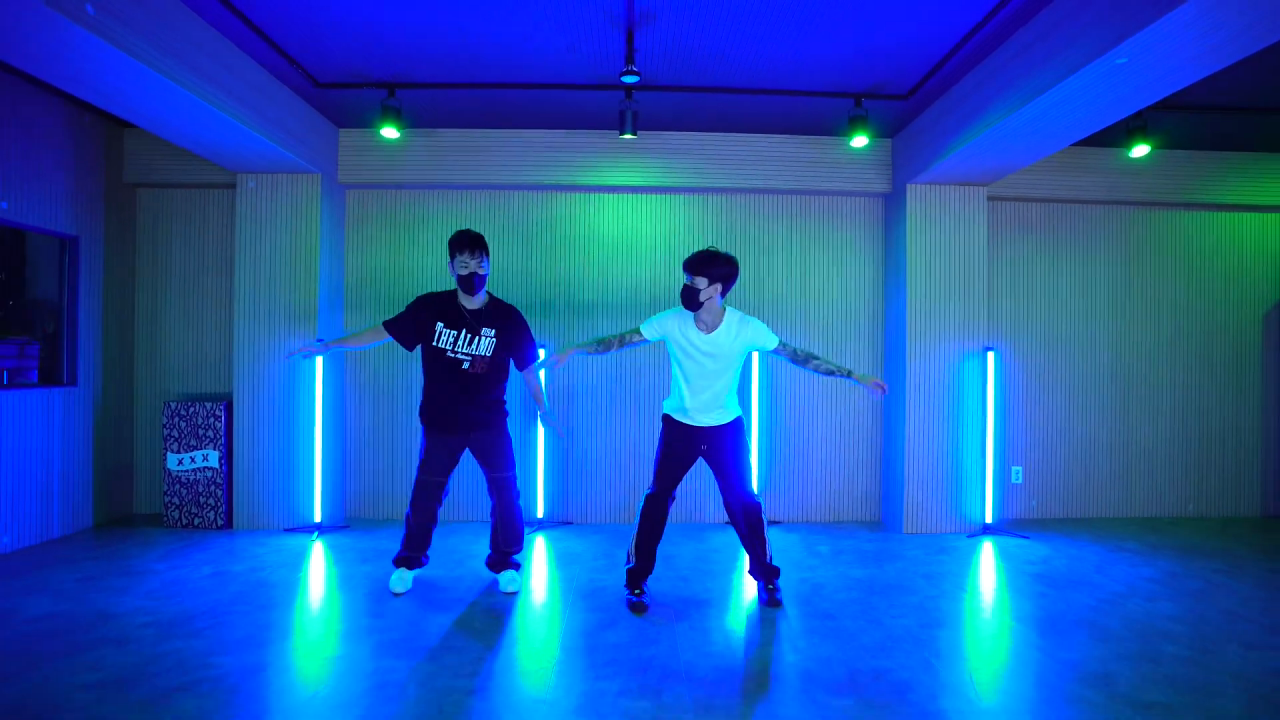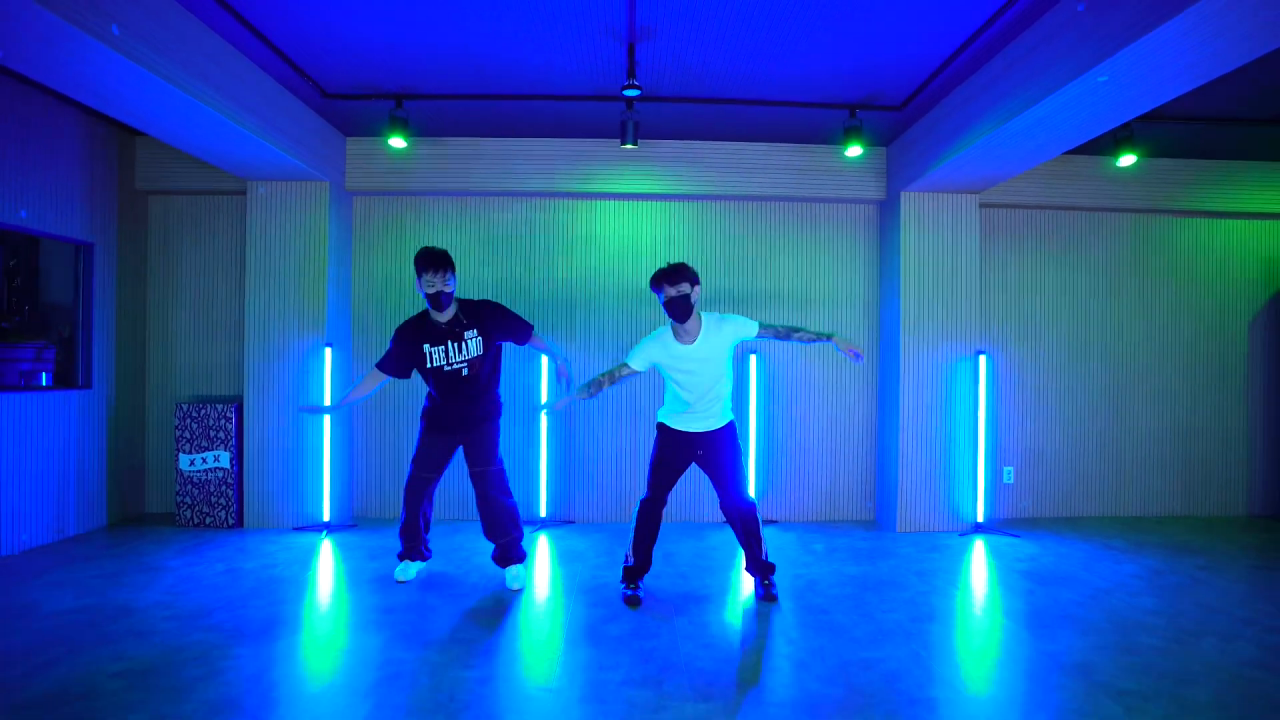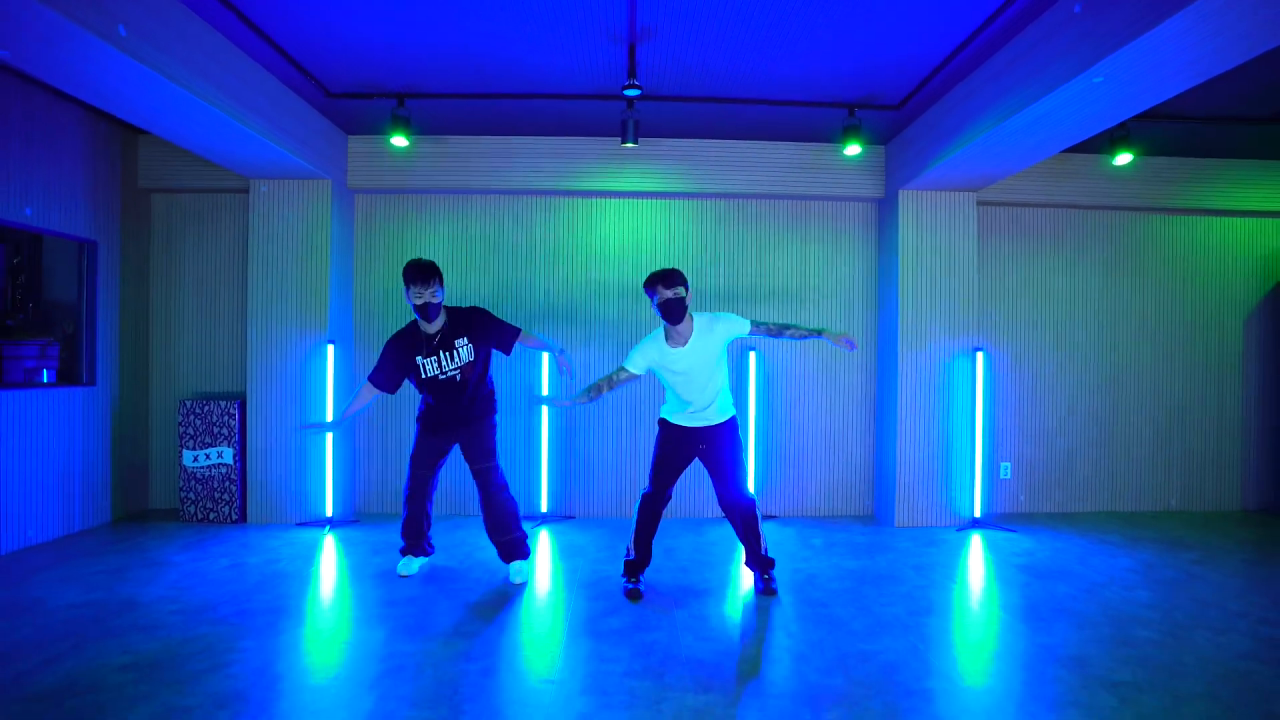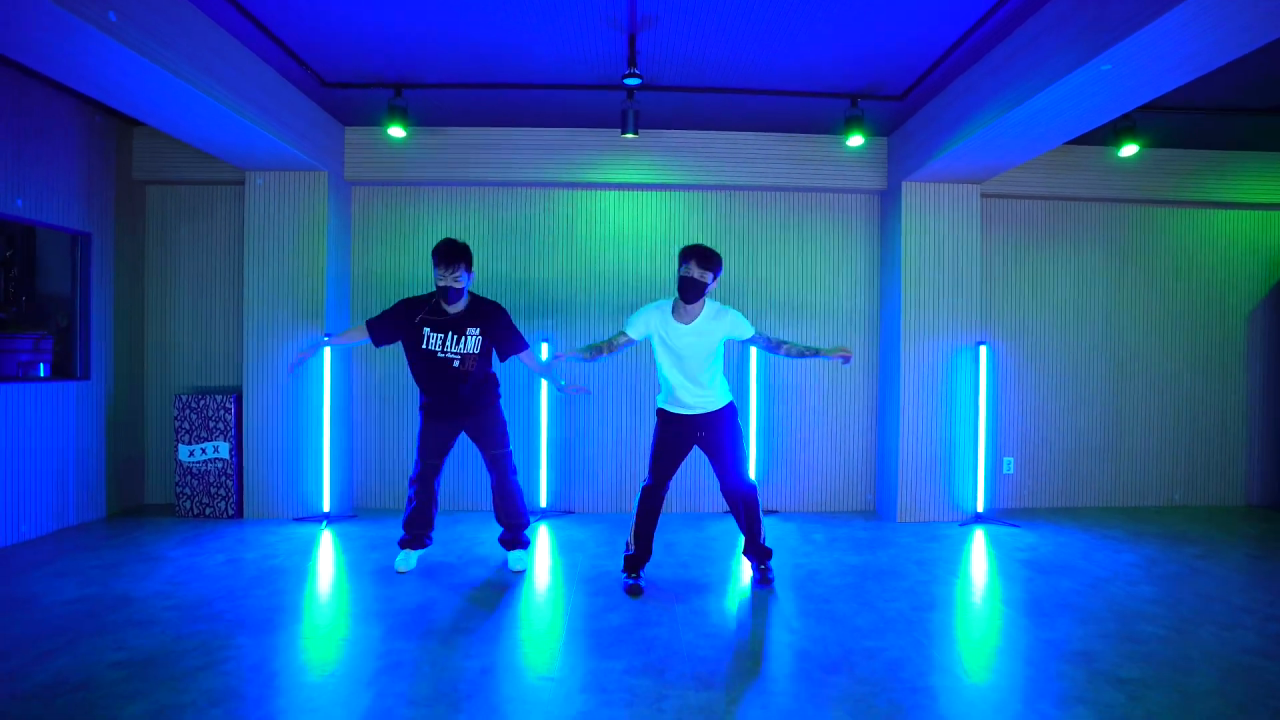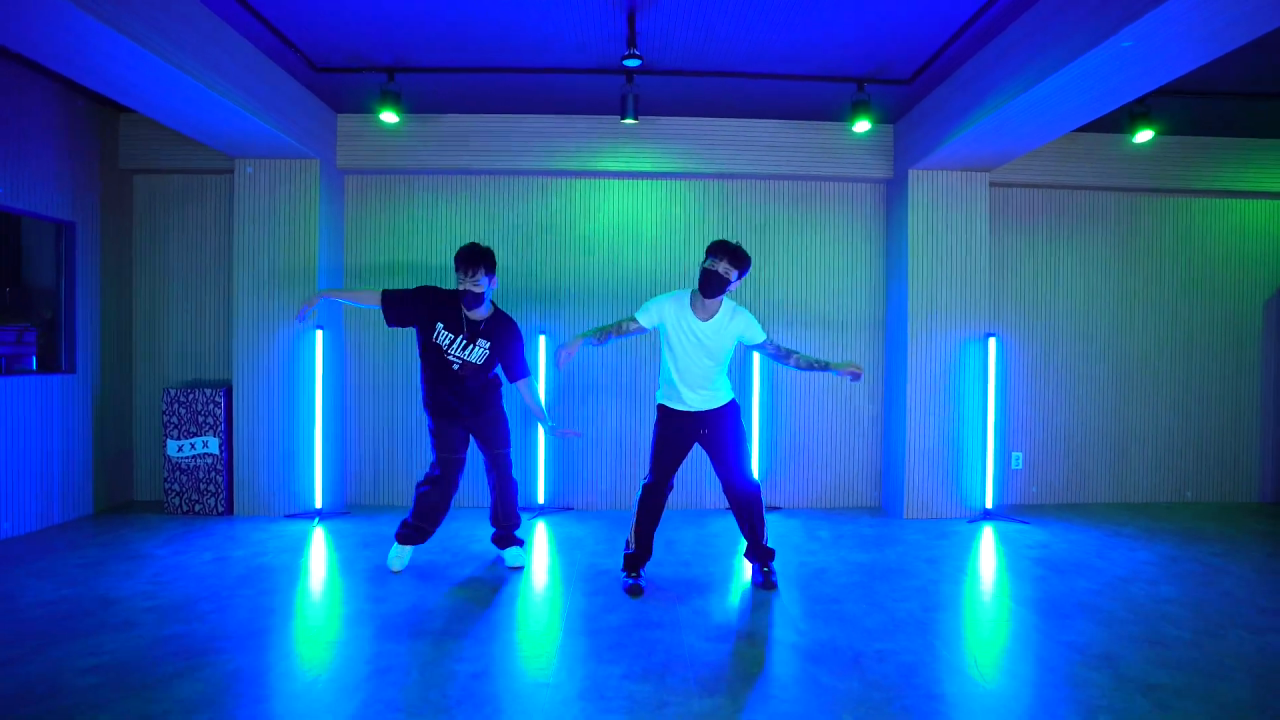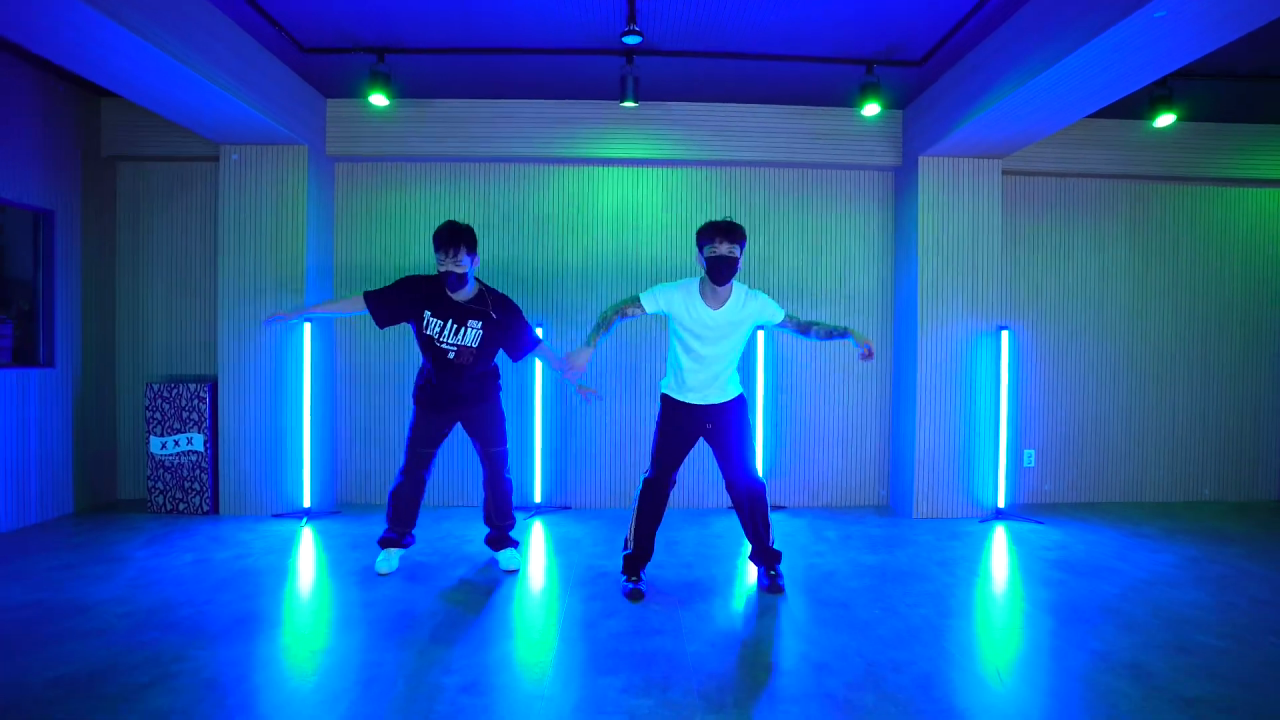
dt=0.2s
person 1, frame 1
left shoulder: (747, 329)
right shoulder: (671, 322)
left elbow: (795, 356)
right elbow: (622, 340)
left wrist: (852, 375)
right wrist: (575, 349)
left hip: (725, 428)
right hip: (679, 425)
left knee: (743, 502)
right knee: (657, 498)
left ankle: (766, 577)
right ankle: (637, 580)
person 1, frame 2
left shoulder: (727, 327)
right shoulder: (655, 345)
left elbow: (779, 332)
right elbow: (612, 376)
left wrist: (832, 338)
right wrist: (570, 397)
left hip: (719, 432)
right hip: (674, 433)
left knee: (739, 503)
right knee: (652, 502)
left ankle: (762, 573)
right ankle: (633, 577)
person 1, frame 3
left shoulder: (719, 325)
right shoulder: (651, 348)
left elbow: (770, 329)
right elbow: (611, 382)
left wrist: (824, 334)
right wrist: (568, 401)
left hip: (720, 427)
right hip: (676, 428)
left knee: (737, 498)
right knee: (654, 497)
left ankle: (762, 568)
right ankle: (633, 571)
person 1, frame 4
left shoulder: (725, 318)
right shoulder: (652, 316)
left elbow: (771, 345)
right elbow: (611, 345)
left wrist: (823, 353)
right wrist: (571, 353)
left hip: (718, 414)
right hip: (673, 417)
left knee: (739, 486)
right knee: (654, 487)
left ankle: (760, 559)
right ankle: (634, 565)
person 1, frame 5
left shoulder: (739, 319)
right shoulder: (666, 306)
left elbow: (780, 353)
right elbow: (619, 329)
left wrist: (833, 366)
right wrist: (579, 340)
left hip: (721, 412)
right hip: (674, 412)
left knee: (743, 485)
right knee: (656, 486)
left ankle: (761, 560)
right ankle: (633, 565)
person 1, frame 6
left shoulder: (754, 303)
right shoulder: (674, 295)
left elbow: (801, 326)
right elbow: (620, 310)
left wrist: (850, 333)
right wrist: (588, 346)
left hip: (727, 406)
right hip: (679, 405)
left knee: (747, 484)
right knee: (656, 481)
left ankle: (767, 563)
right ankle: (634, 568)
person 2, frame 1
left shoulder: (508, 317)
right shoulder: (430, 307)
left elbow: (528, 368)
right elbow: (384, 333)
left wrist: (543, 409)
right wrist: (329, 345)
left hip: (490, 422)
right hip: (441, 422)
left knee: (505, 492)
right knee: (426, 494)
left ankle: (504, 563)
right ankle: (408, 562)
person 2, frame 2
left shoulder: (489, 314)
right shoulder: (412, 333)
left elbow: (530, 335)
right elbow: (380, 374)
left wrist: (557, 357)
right wrist: (339, 404)
left hip: (481, 418)
right hip: (438, 420)
left knee: (491, 485)
right knee: (417, 487)
left ankle: (510, 557)
right ankle: (413, 554)
person 2, frame 3
left shoulder: (473, 321)
right shoulder: (402, 344)
left elbow: (516, 336)
right elbow: (375, 386)
left wrist: (554, 350)
right wrist: (339, 420)
left hip: (477, 416)
right hip: (434, 421)
left knee: (490, 482)
right knee: (417, 485)
left ankle: (515, 553)
right ankle: (416, 549)
person 2, frame 4
left shoulder: (489, 314)
right shoulder: (412, 312)
left elbow: (523, 353)
right elbow: (368, 331)
left wrist: (555, 381)
right wrist: (320, 346)
left hip: (482, 404)
right hip: (437, 408)
left knee: (503, 468)
right knee: (425, 474)
left ankle: (515, 541)
right ankle: (414, 541)
person 2, frame 5
left shoulder: (504, 329)
right shoulder: (430, 302)
left elbow: (523, 381)
right elbow: (379, 298)
left wrist: (547, 423)
right wrist: (323, 296)
left hip: (485, 406)
right hip: (442, 406)
left knee: (502, 469)
right knee: (447, 473)
left ankle: (507, 538)
right ankle: (408, 538)
person 2, frame 6
left shoulder: (499, 308)
right shoulder: (417, 291)
left elbow: (533, 348)
right elbow: (362, 303)
right wrist: (304, 312)
left hip: (481, 397)
right hip: (433, 397)
left knee: (496, 465)
right knee: (415, 466)
left ankle: (502, 539)
right ankle: (394, 541)
